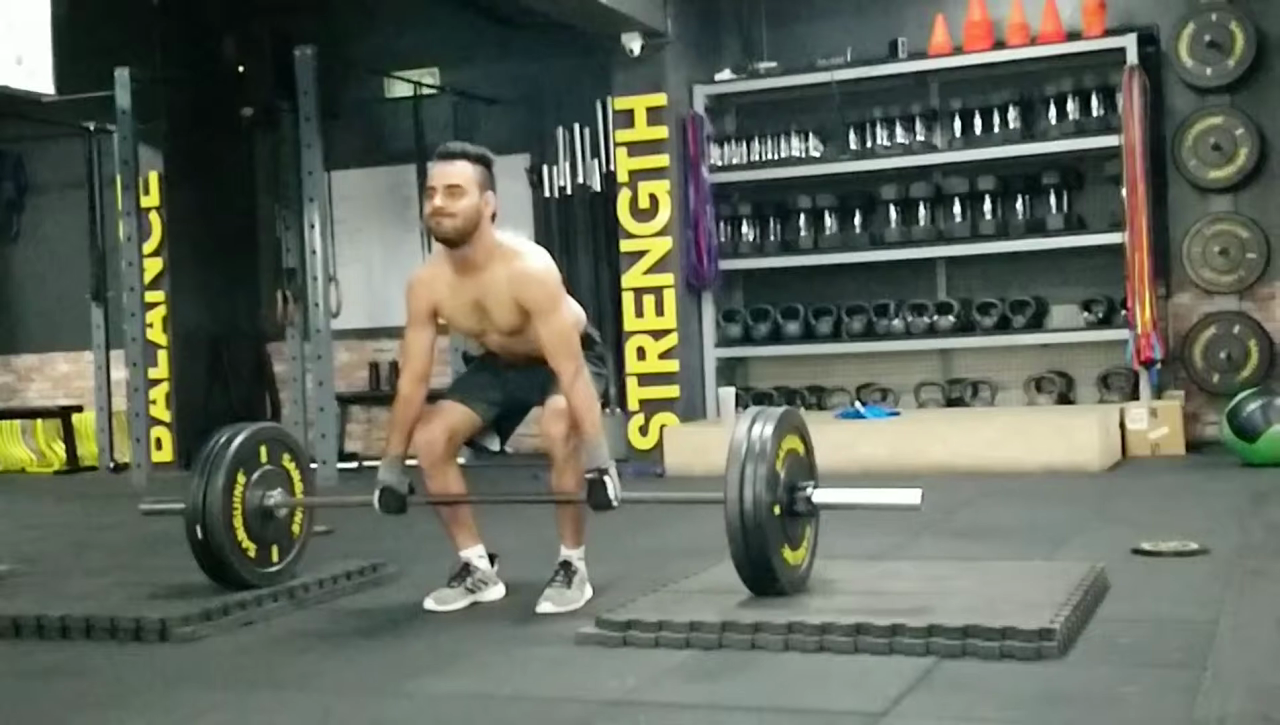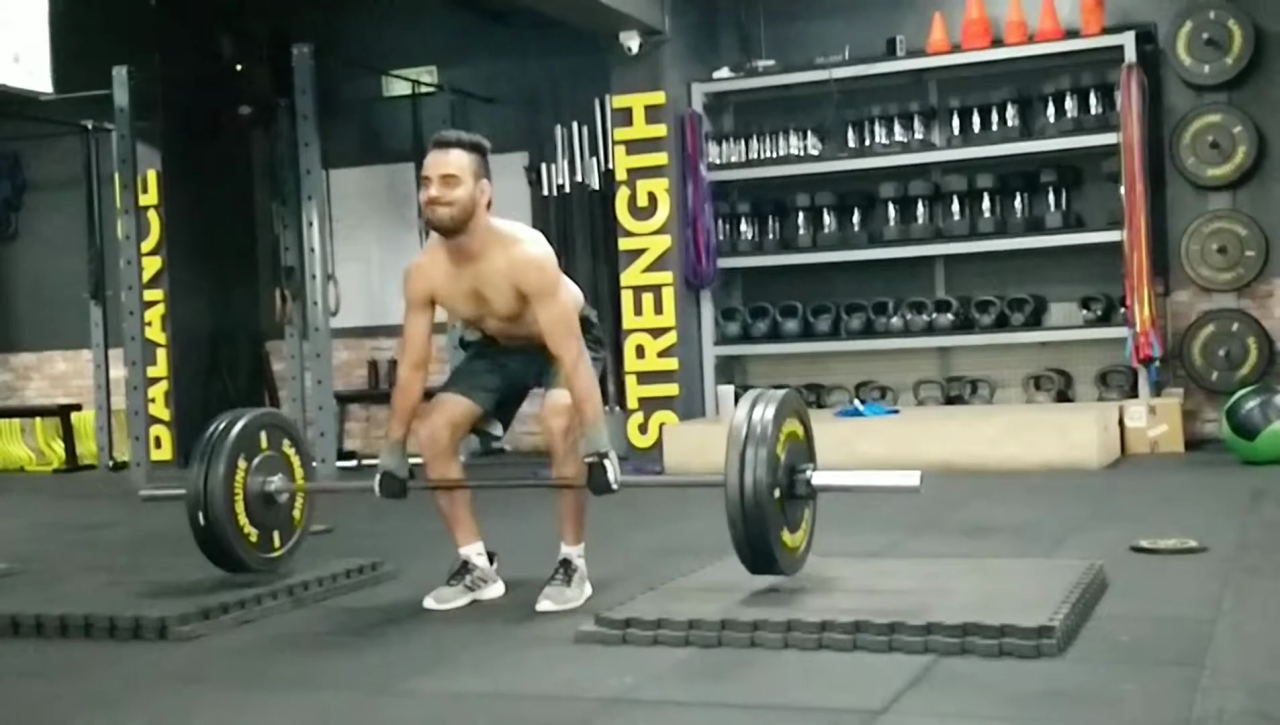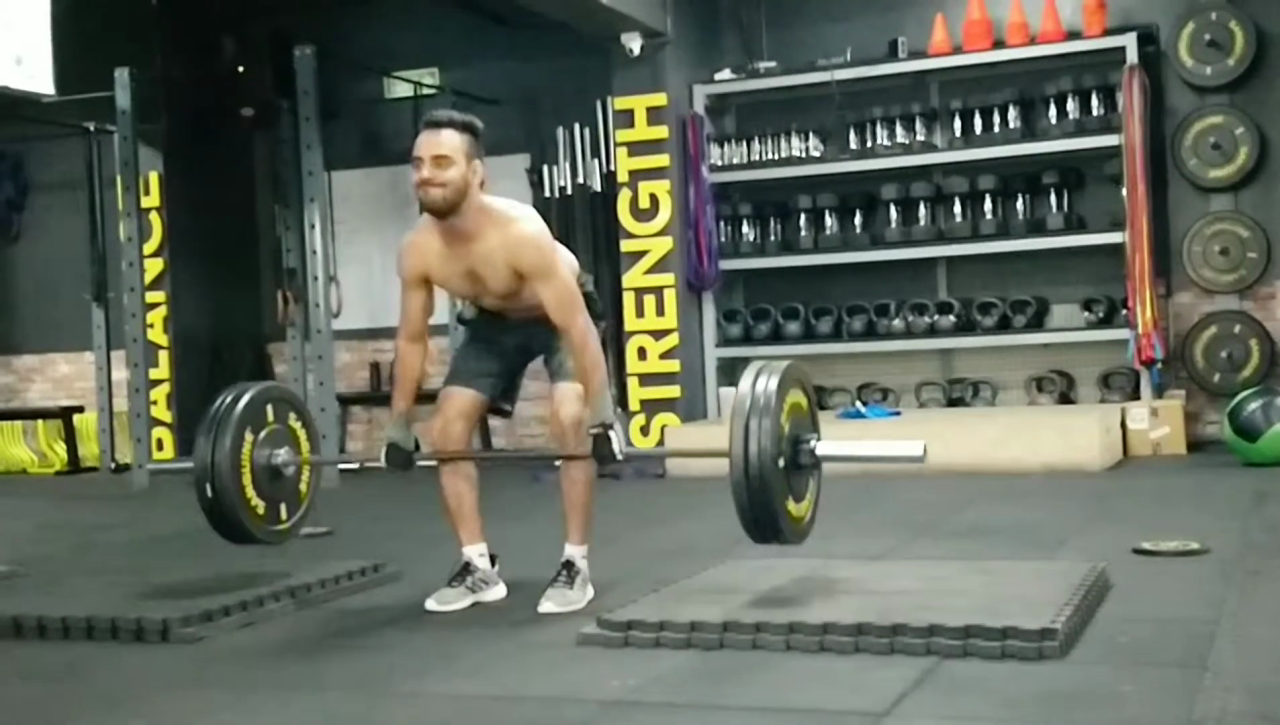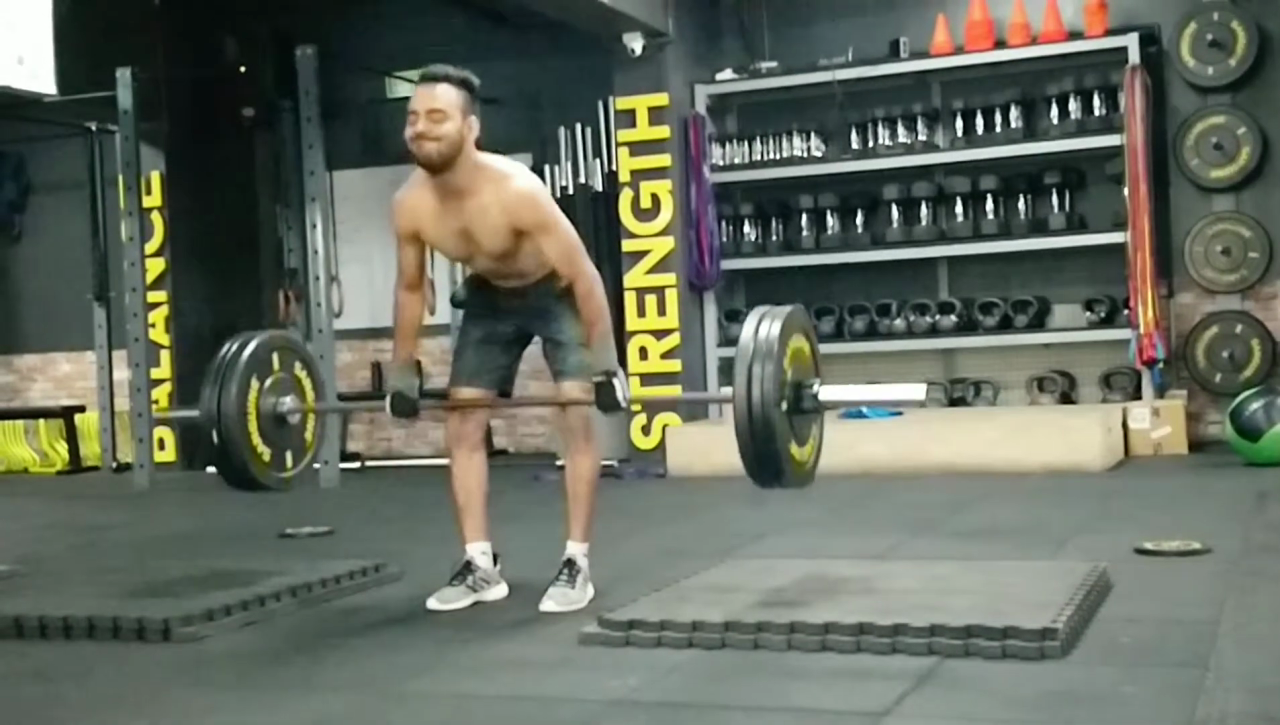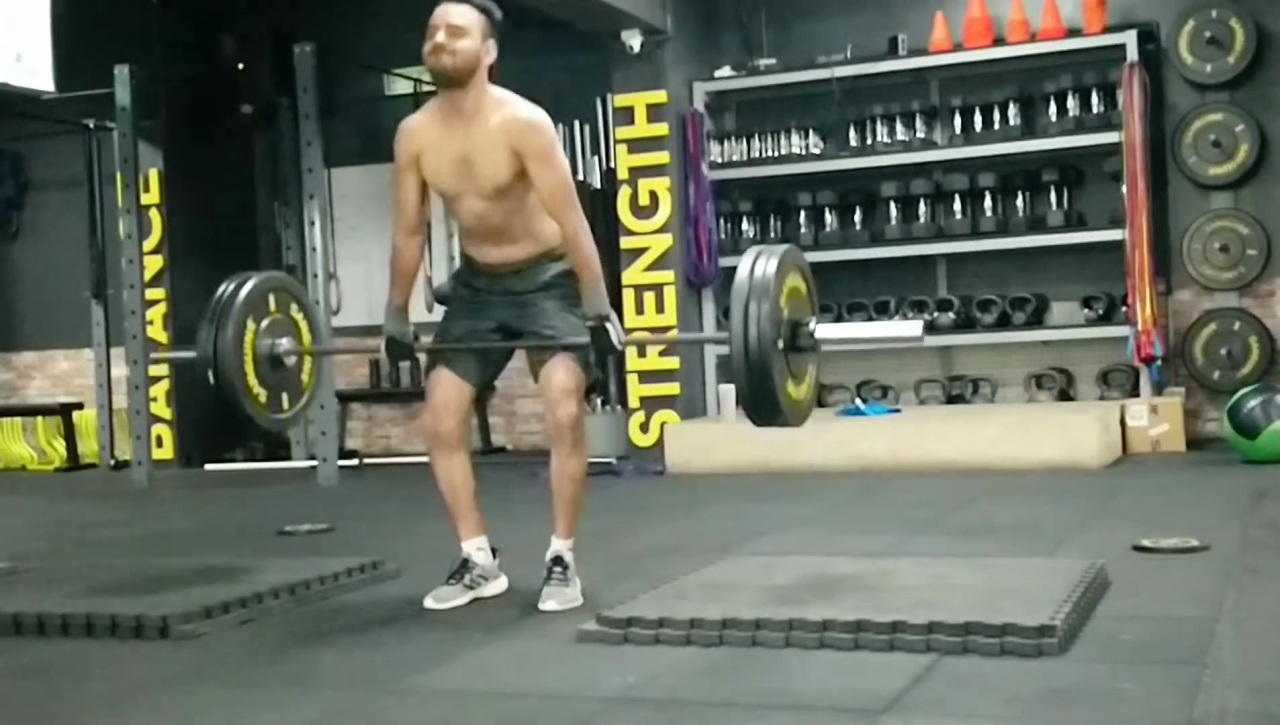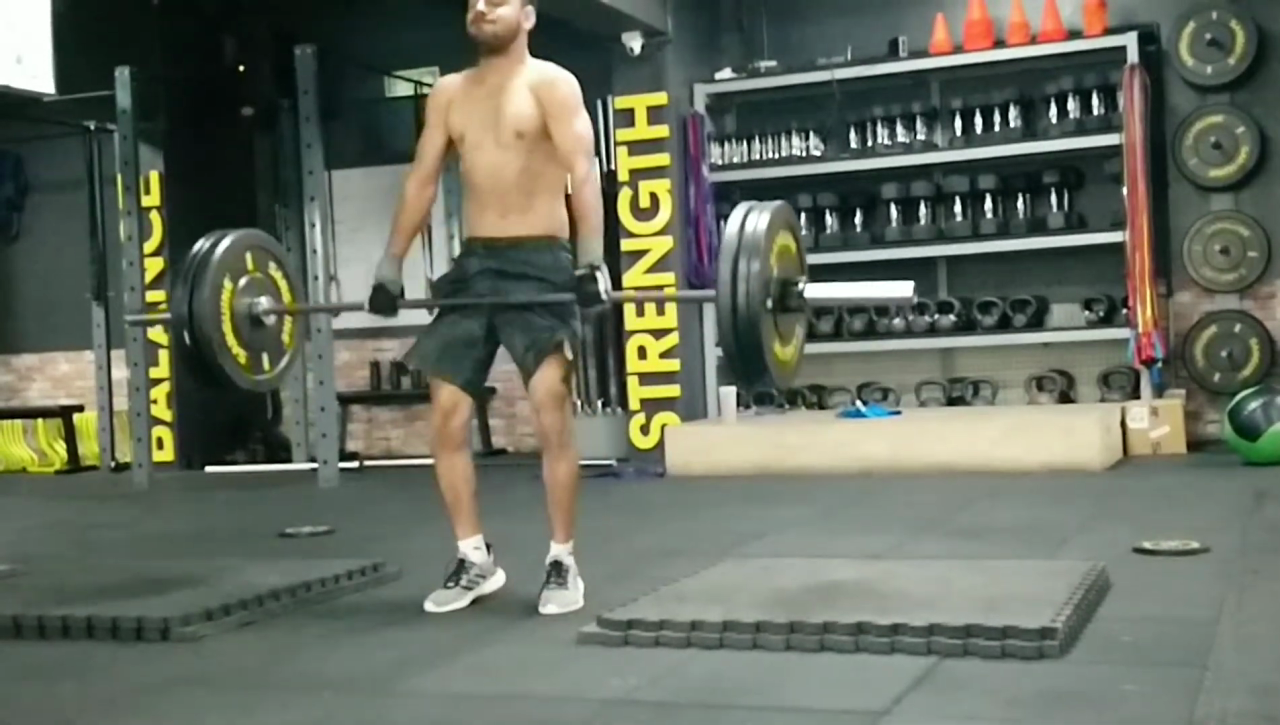
dt=0.5s
person 1, frame 1
left shoulder: (530, 269)
right shoulder: (426, 283)
left elbow: (569, 373)
right elbow: (411, 380)
left wrist: (599, 462)
right wrist: (391, 467)
left hip: (571, 358)
right hip: (500, 364)
left knee: (559, 430)
right knee: (429, 439)
left ankle: (572, 567)
right ankle: (478, 567)
person 1, frame 2
left shoulder: (526, 254)
right shoulder: (423, 270)
left elbow: (570, 356)
right elbow: (412, 365)
left wrist: (598, 443)
right wrist: (392, 452)
left hip: (565, 341)
right hip: (497, 347)
left knee: (560, 423)
right knee: (434, 432)
left ankle: (572, 564)
right ankle: (477, 565)
person 1, frame 3
left shoulder: (521, 233)
right shoulder: (417, 248)
left elbow: (577, 330)
right elbow: (411, 338)
left wrist: (603, 418)
right wrist: (398, 427)
left hip: (561, 314)
right hip: (494, 320)
left knee: (569, 420)
right knee: (447, 428)
left ankle: (575, 566)
right ankle: (479, 566)
person 1, frame 4
left shoulder: (516, 190)
right shoulder: (409, 204)
left elbow: (584, 275)
right elbow: (410, 288)
left wrist: (606, 366)
right wrist: (401, 373)
left hip: (557, 292)
right hip: (489, 298)
left knee: (575, 413)
right knee: (463, 422)
left ankle: (575, 564)
right ankle: (480, 565)
person 1, frame 5
left shoulder: (523, 122)
right shoulder: (414, 133)
left elbow: (571, 220)
right elbow: (409, 231)
left wrist: (599, 310)
right wrist: (396, 317)
left hip: (546, 279)
right hip: (476, 285)
left knee: (563, 415)
right knee: (441, 421)
left ankle: (561, 560)
right ankle: (478, 561)
person 1, frame 6
left shoulder: (550, 83)
right shoulder: (448, 92)
left elbow: (582, 174)
right elbow: (421, 180)
left wrist: (592, 263)
right wrist: (390, 266)
left hip: (539, 265)
right hip: (471, 266)
left knee: (551, 417)
right knee: (445, 420)
left ankle: (562, 563)
right ankle: (474, 559)
